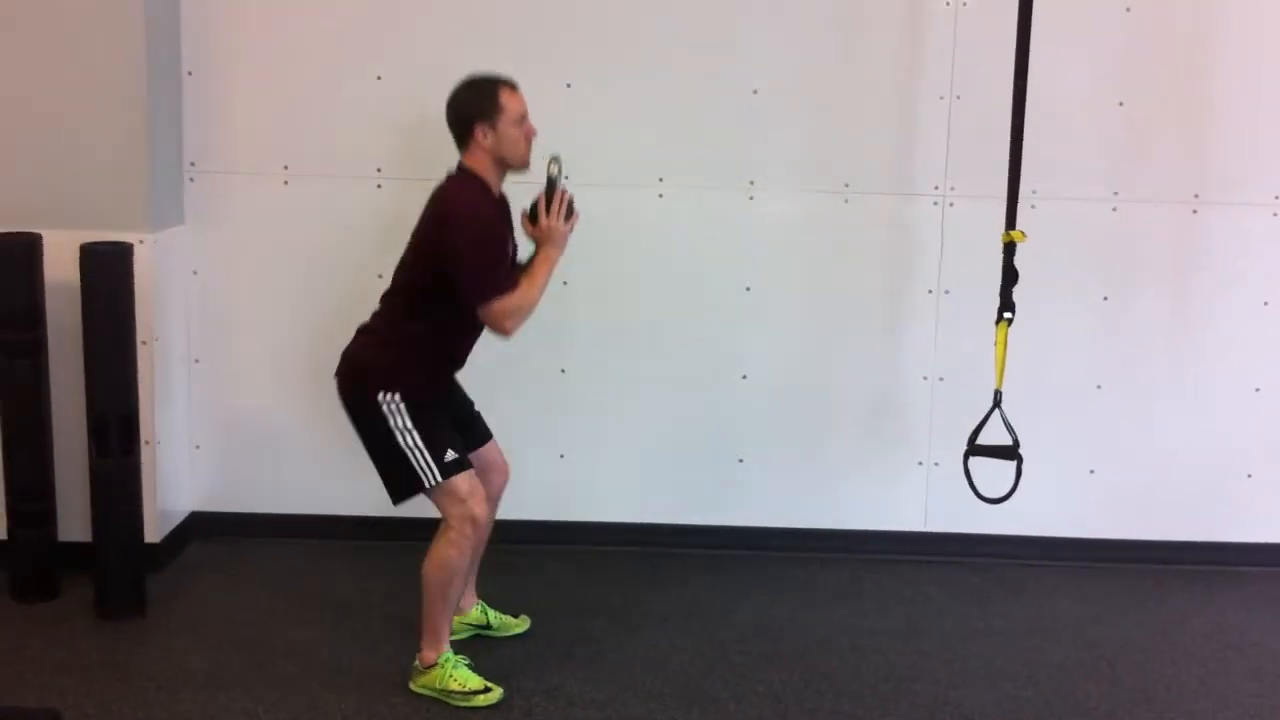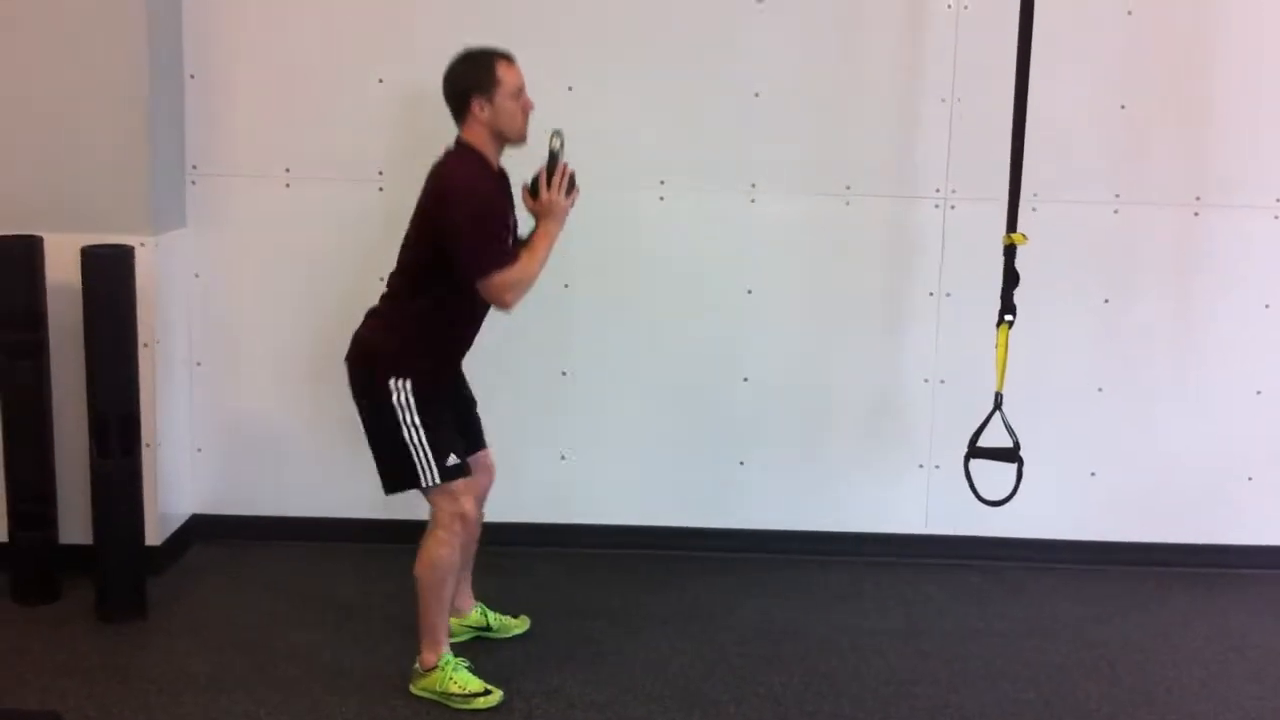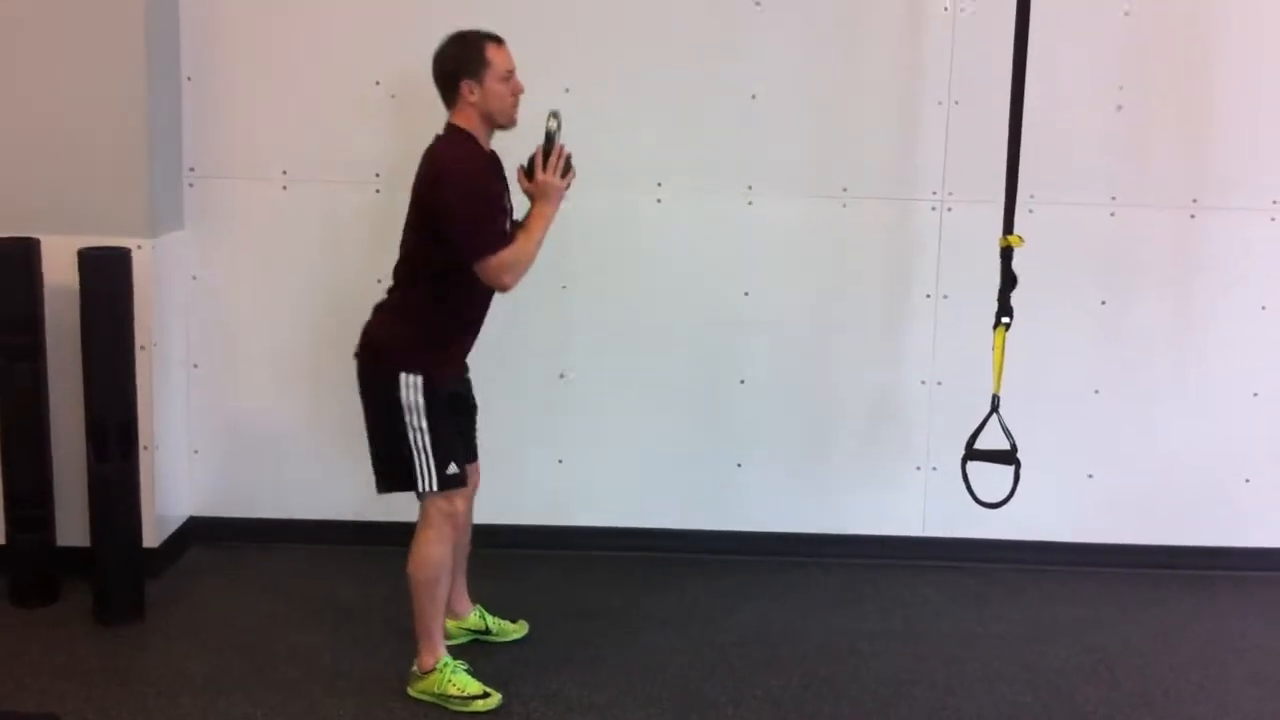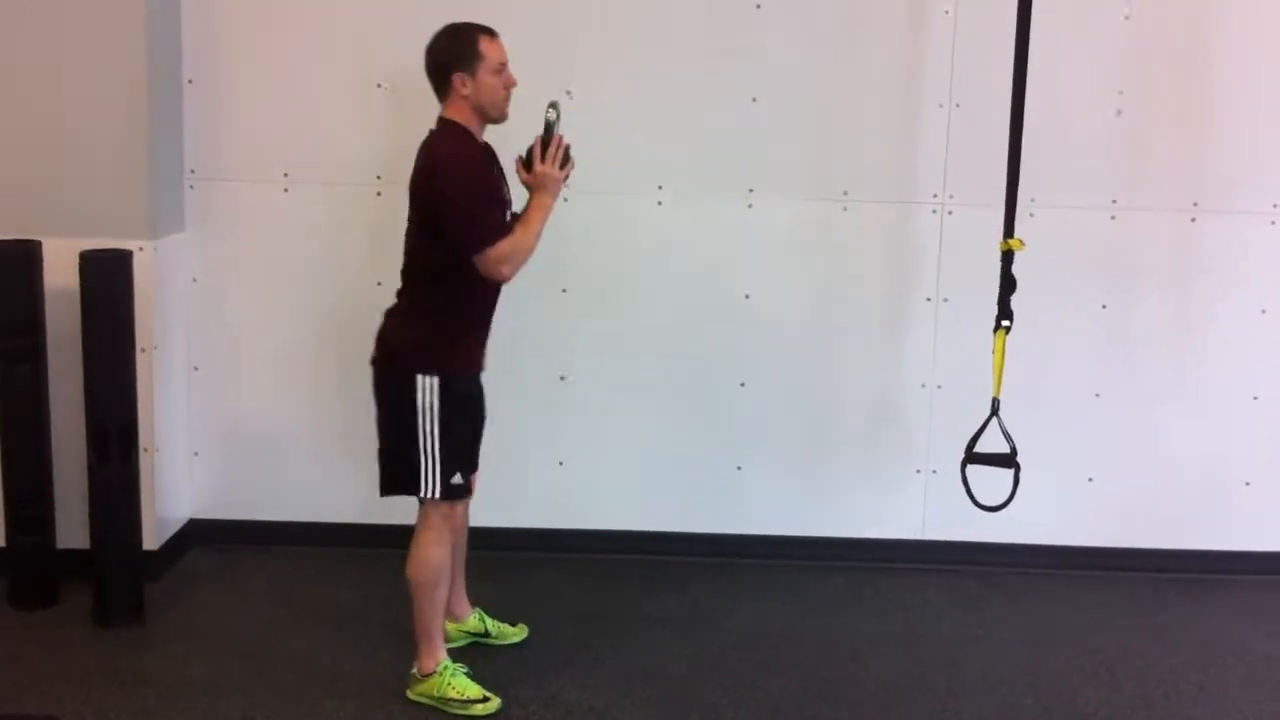
dt=0.1s
person 1, frame 1
left shoulder: (485, 199)
right shoulder: (465, 209)
left elbow: (501, 294)
right elbow: (506, 317)
left wrist: (541, 246)
right wrist: (551, 248)
left hip: (421, 372)
right hip: (385, 381)
left knee: (493, 474)
right knee: (468, 509)
left ankle: (463, 607)
right ankle: (432, 662)
person 1, frame 2
left shoulder: (482, 173)
right shoulder: (465, 182)
left elbow: (497, 270)
right elbow: (503, 290)
left wrist: (538, 220)
right wrist: (551, 224)
left hip: (431, 359)
right hip: (397, 366)
left knee: (477, 478)
right knee: (455, 504)
left ankle: (461, 611)
right ankle: (432, 664)
person 1, frame 3
left shoulder: (476, 157)
right shoulder: (458, 164)
left elbow: (495, 255)
right elbow: (503, 271)
left wrist: (537, 203)
right wrist: (547, 205)
left hip: (436, 356)
right hip: (406, 362)
left knee: (463, 489)
right knee: (444, 509)
left ankle: (458, 613)
person 1, frame 4
left shoulder: (467, 150)
right shoulder: (454, 157)
left elbow: (491, 246)
right elbow: (501, 261)
left wrist: (532, 190)
right wrist: (545, 195)
left hip: (450, 354)
right hip: (423, 360)
left knee: (458, 495)
right knee: (440, 507)
left ankle: (458, 616)
